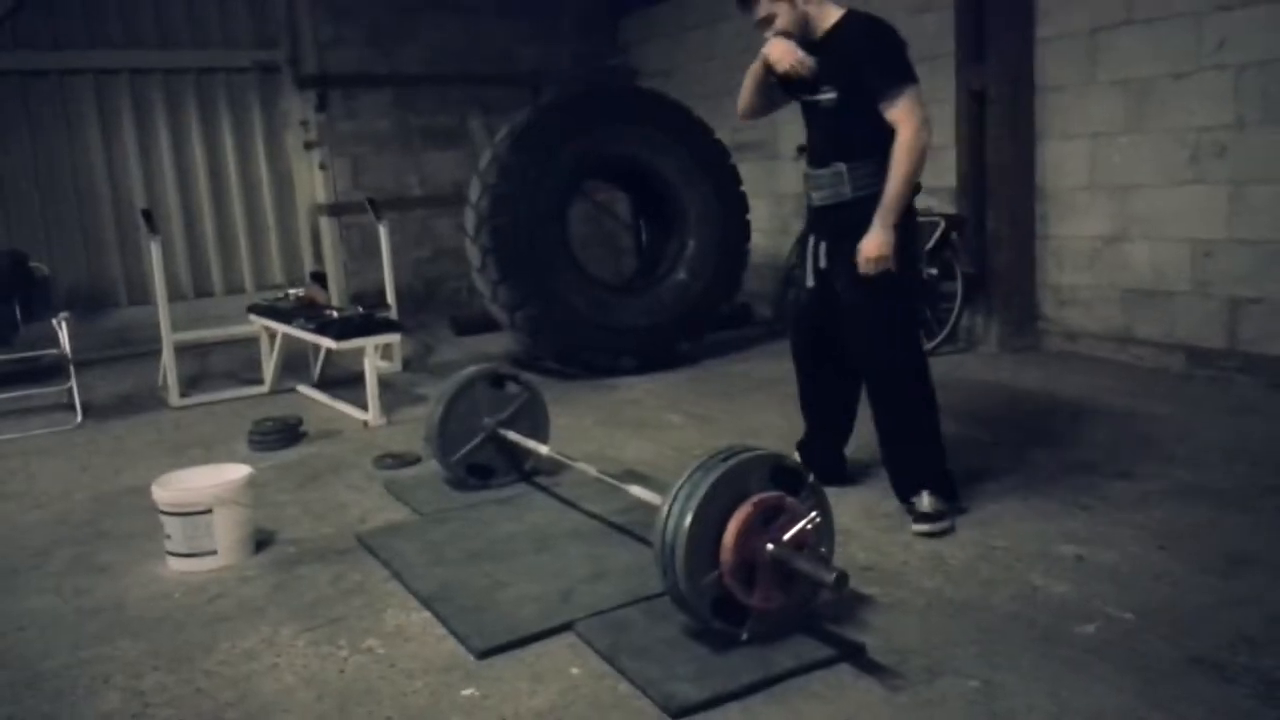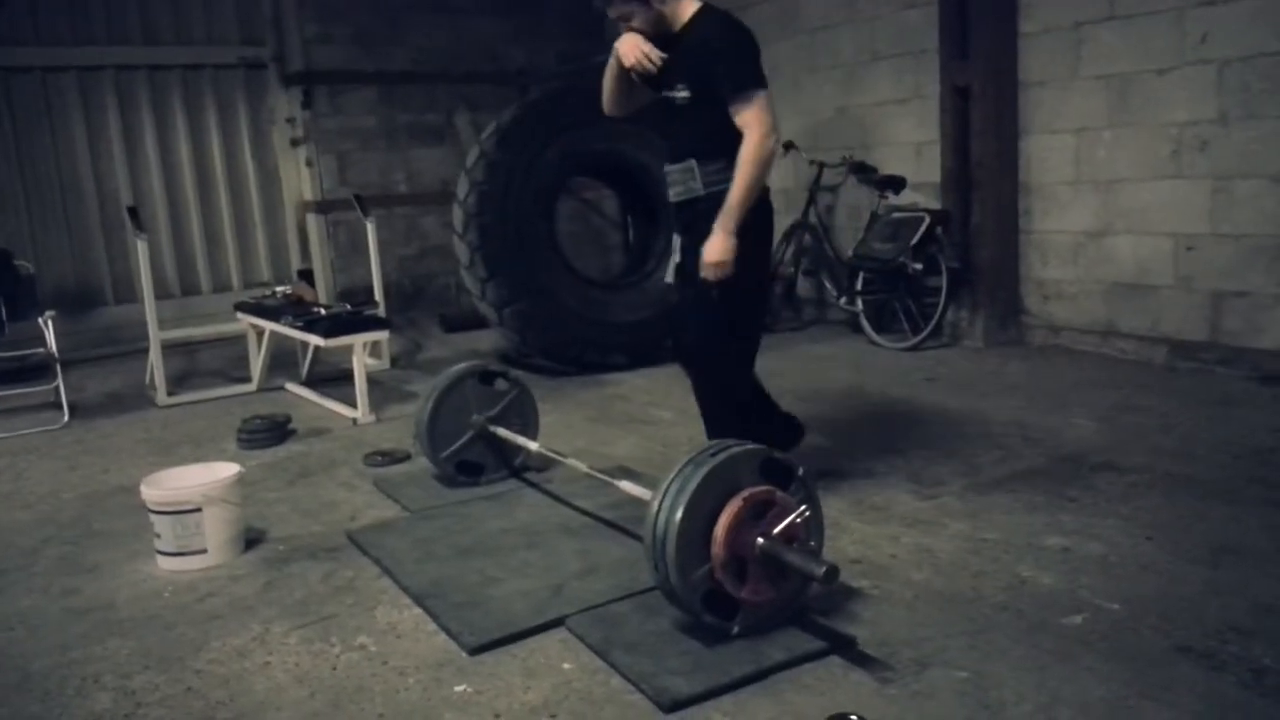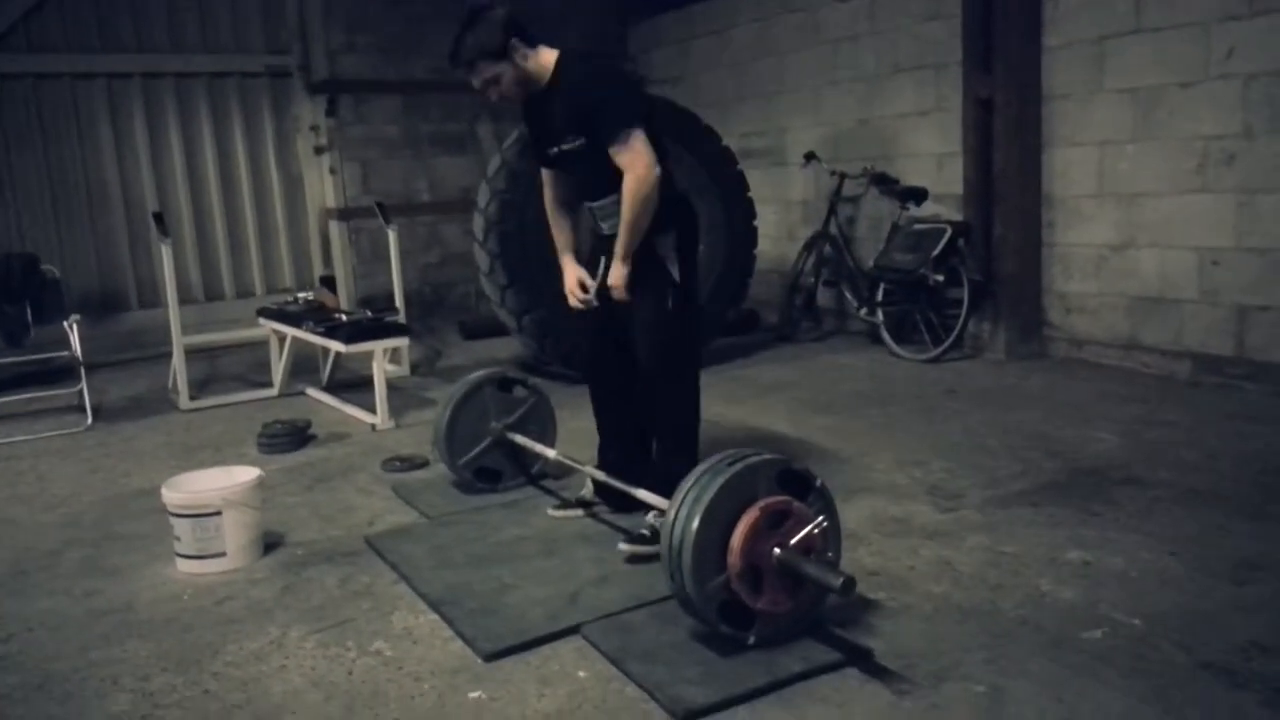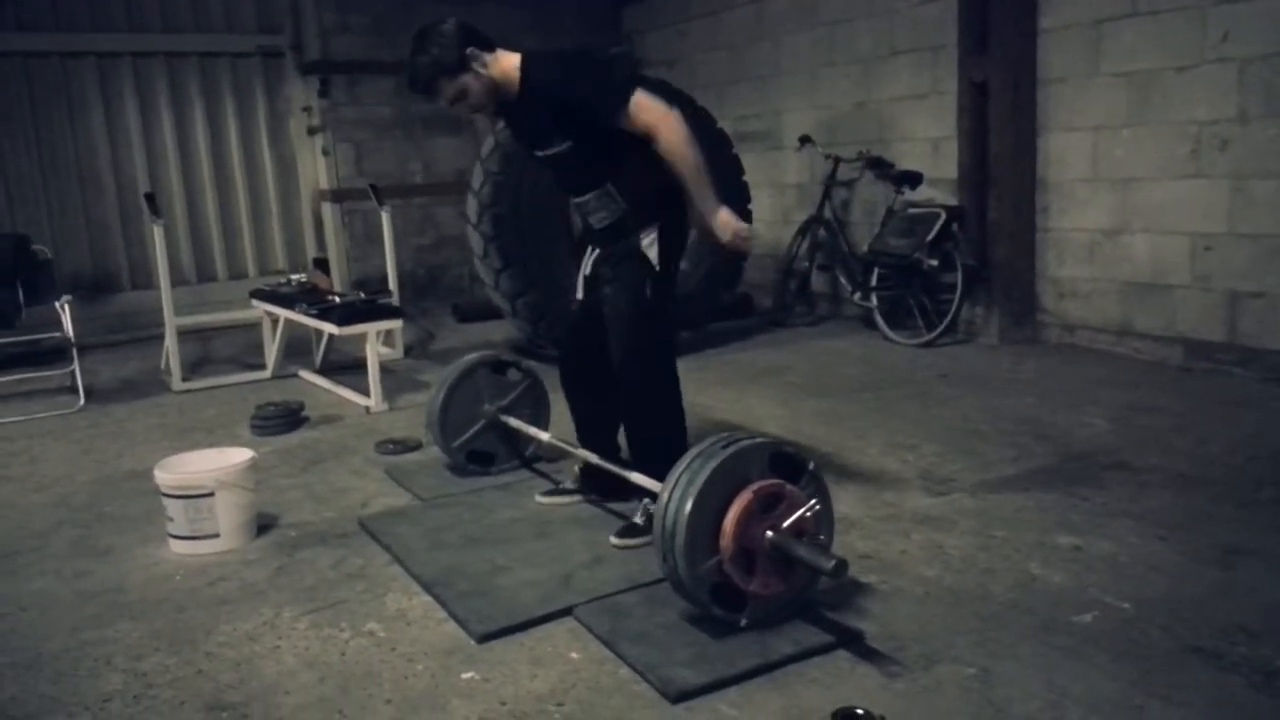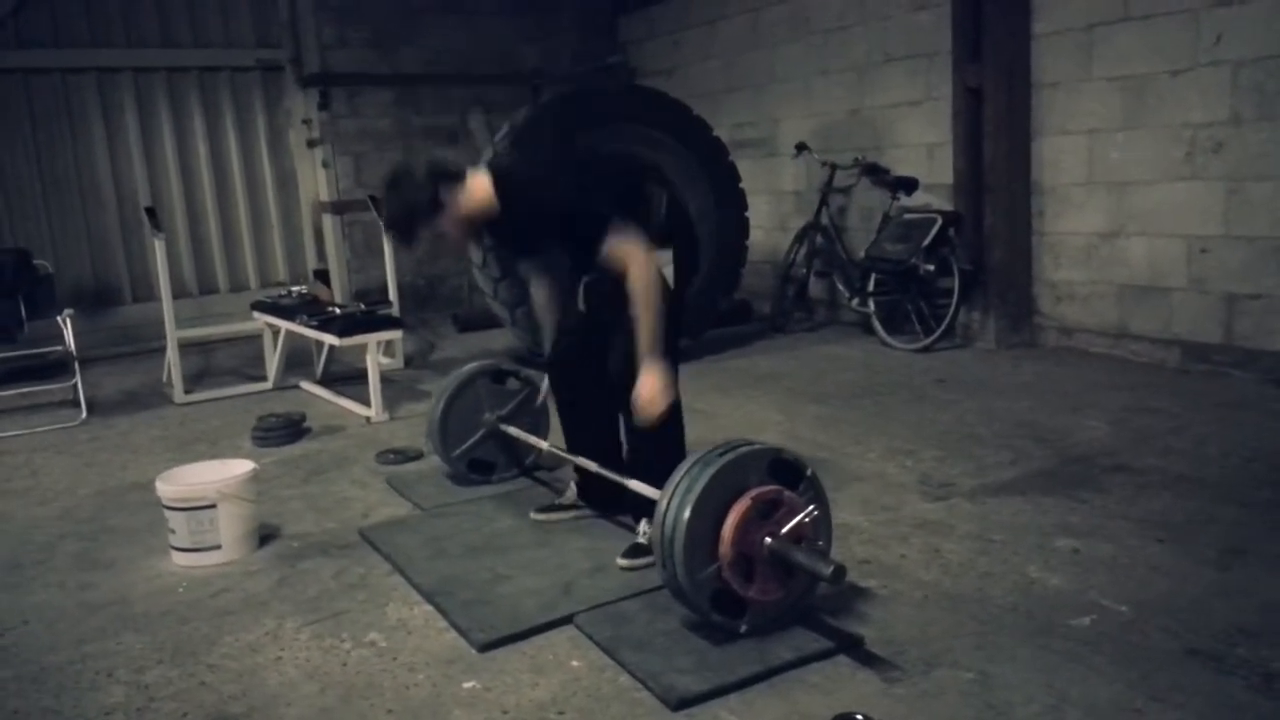
dt=1s
person 1, frame 1
right shoulder: (804, 53)
left elbow: (913, 129)
right elbow: (749, 108)
left wrist: (885, 224)
right wrist: (767, 55)
left hip: (869, 226)
right hip: (826, 224)
left knee: (888, 356)
right knee: (813, 346)
left ankle: (928, 489)
right ankle: (820, 458)
person 1, frame 2
left shoulder: (719, 37)
right shoulder: (666, 44)
left elbow: (761, 135)
right elbow: (616, 106)
left wrist: (725, 230)
right wrist: (621, 51)
left hip: (728, 220)
right hip: (692, 219)
left knee: (716, 353)
right knee: (693, 347)
right ankle: (775, 432)
person 1, frame 3
left shoulder: (589, 80)
right shoulder: (537, 104)
left elbow: (644, 172)
left wrist: (624, 260)
right wrist: (569, 263)
left hip: (656, 236)
right hip: (613, 239)
left knee: (663, 369)
right knee: (605, 367)
left ankle: (671, 505)
right ankle: (617, 484)
person 1, frame 4
left shoulder: (563, 77)
right shoulder: (514, 108)
left elbow: (662, 123)
left wrist: (711, 210)
left hip: (643, 229)
right hip: (603, 234)
left knee: (637, 358)
right knee: (581, 358)
right ankle: (600, 474)
person 1, frame 5
left shoulder: (542, 192)
right shoulder: (494, 211)
left elbow: (639, 261)
right elbow: (541, 275)
left wrist: (654, 365)
right wrist: (555, 350)
left hip: (644, 253)
left knee: (647, 393)
right knee: (570, 366)
right ankle: (596, 490)
